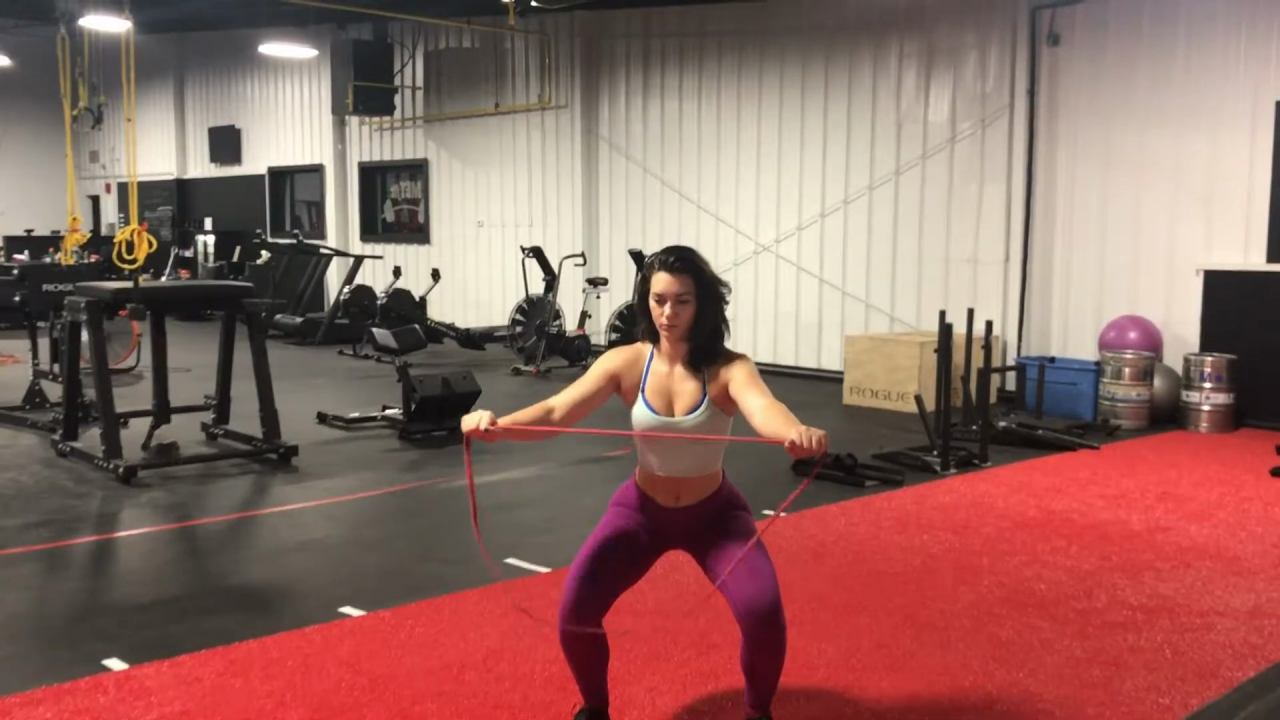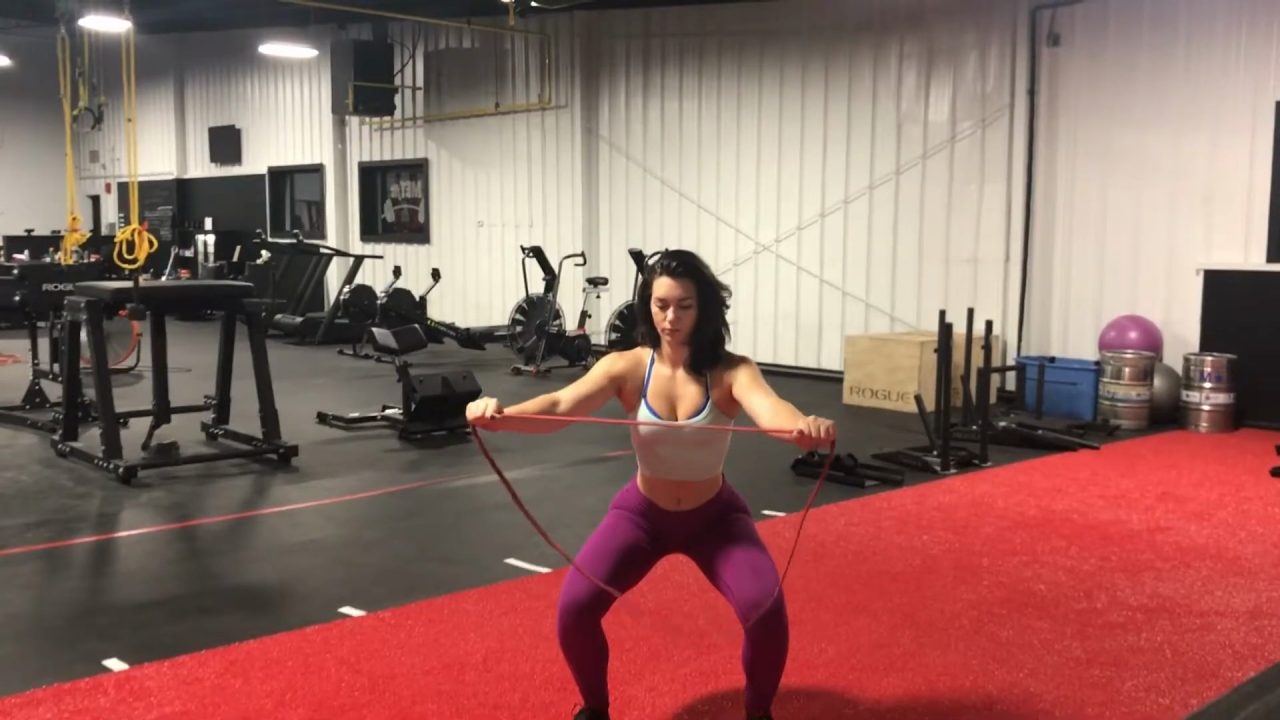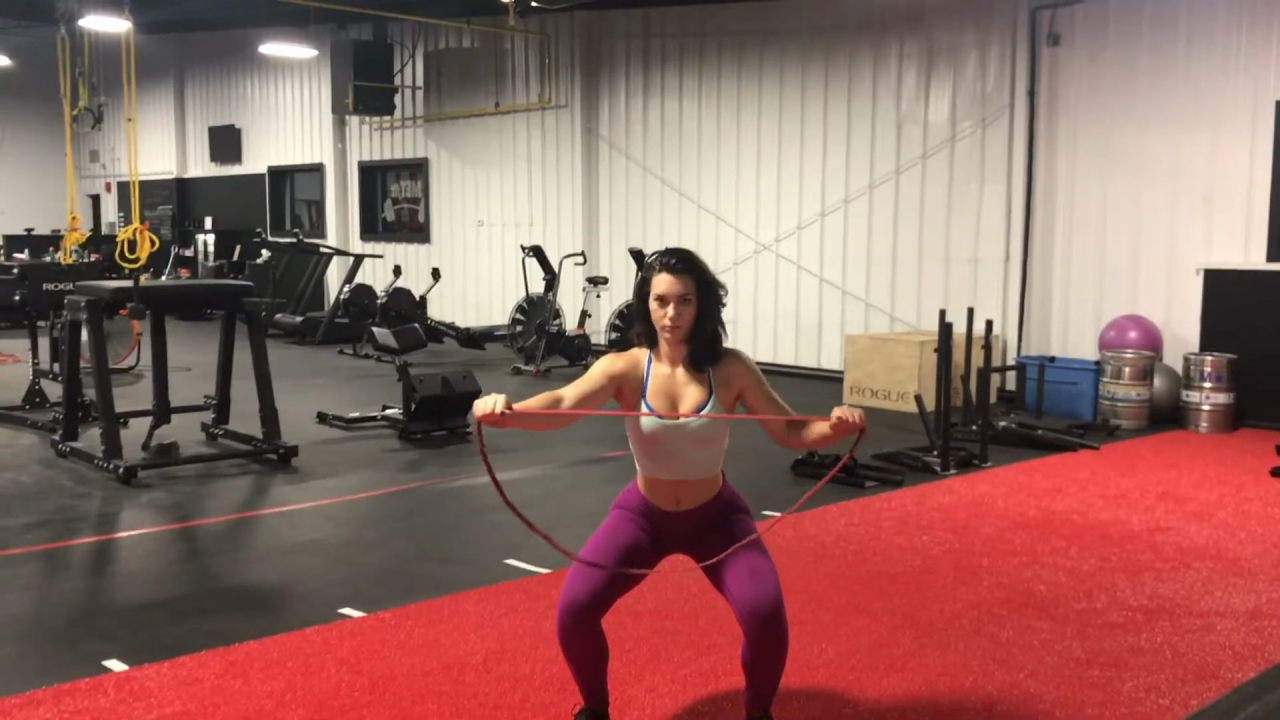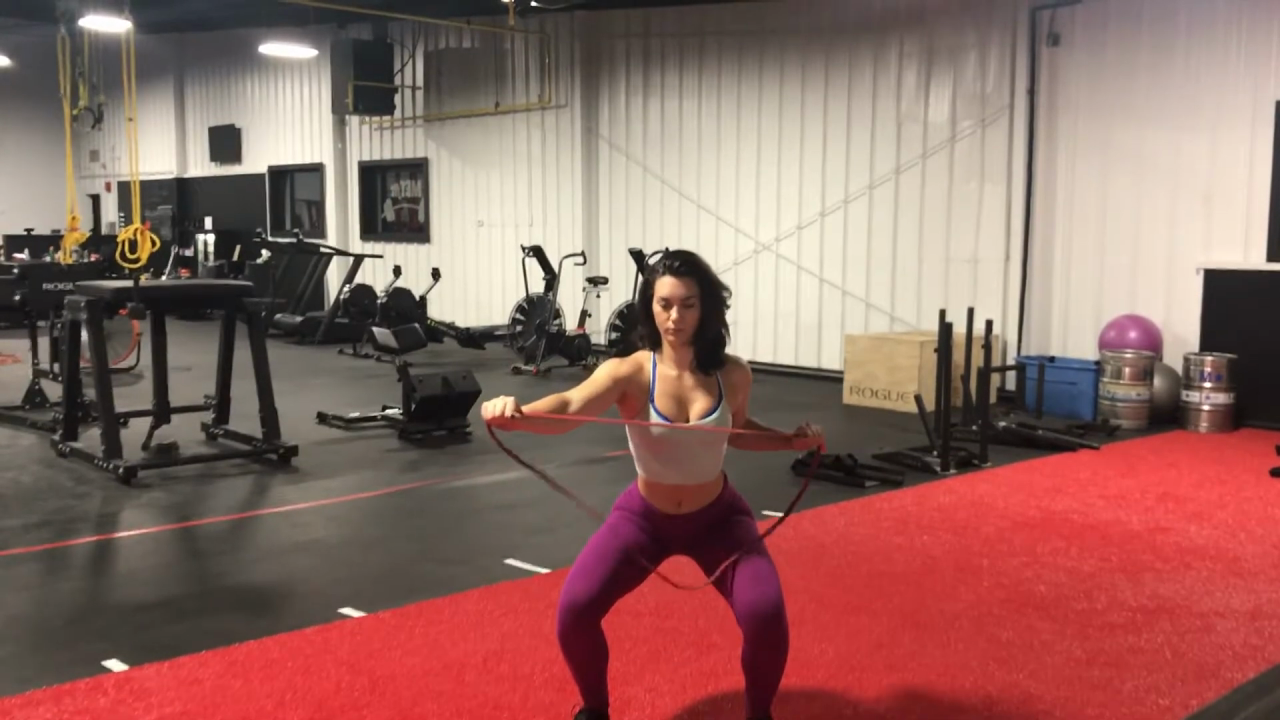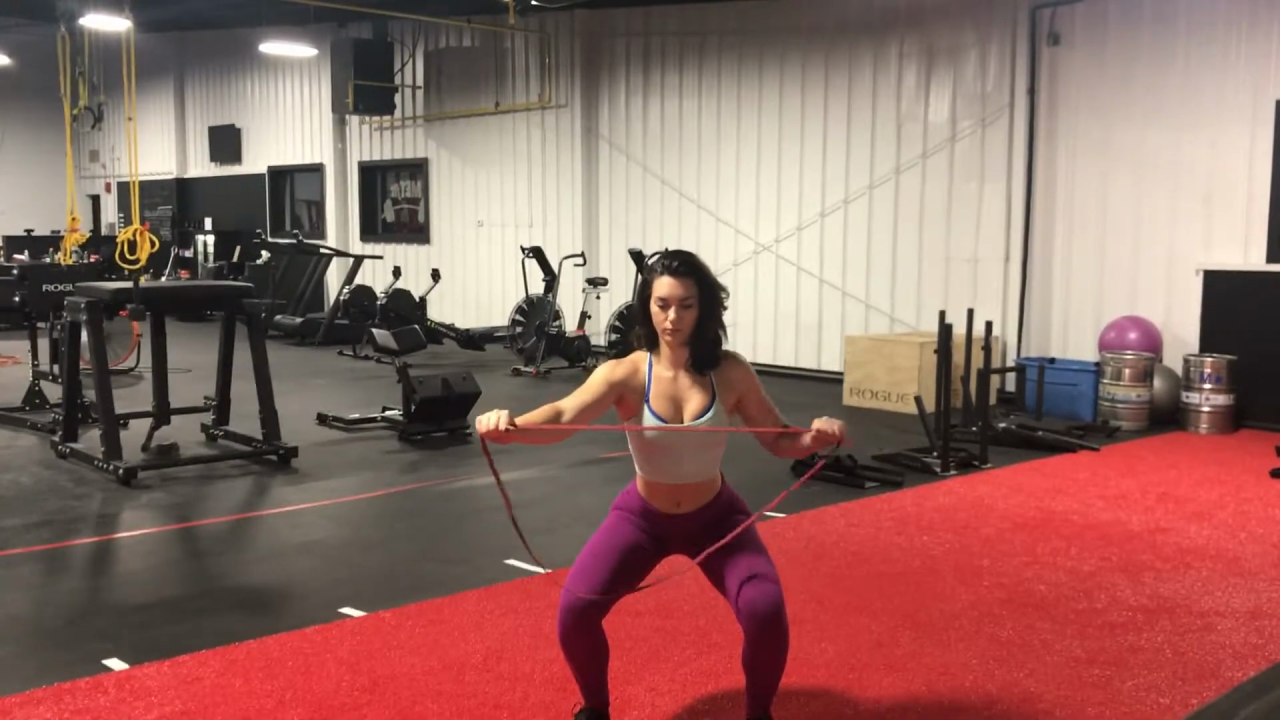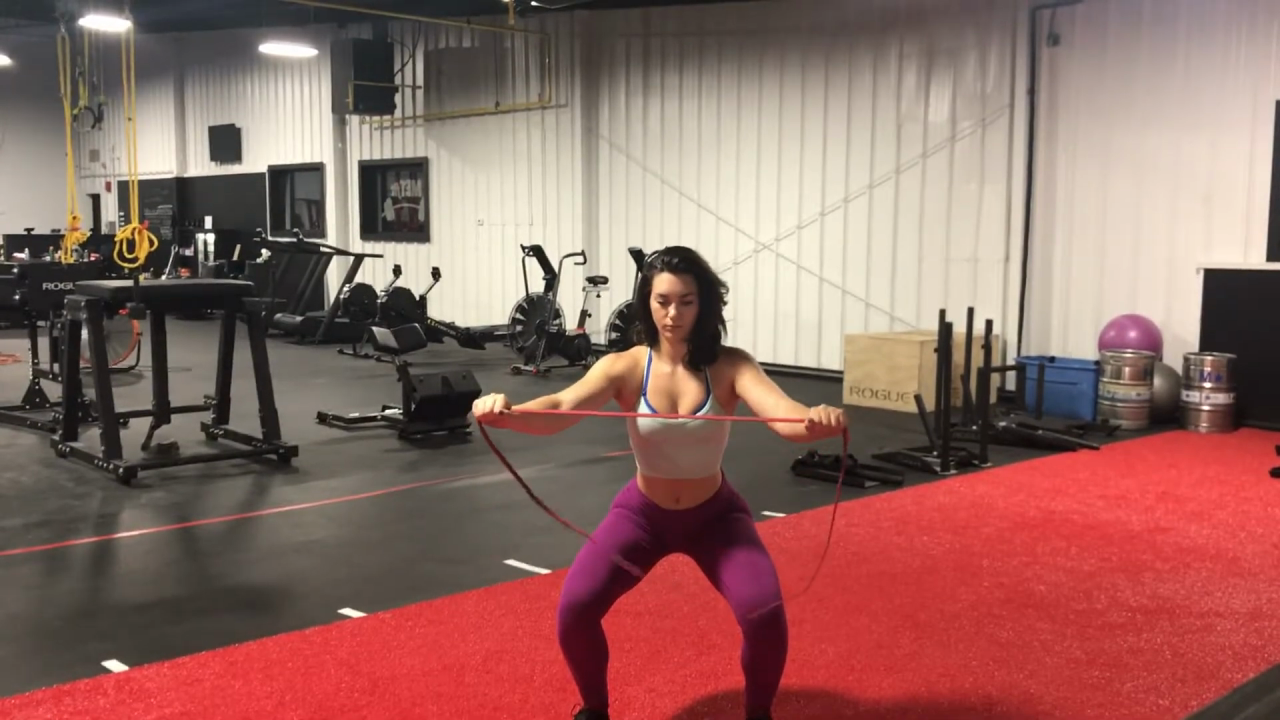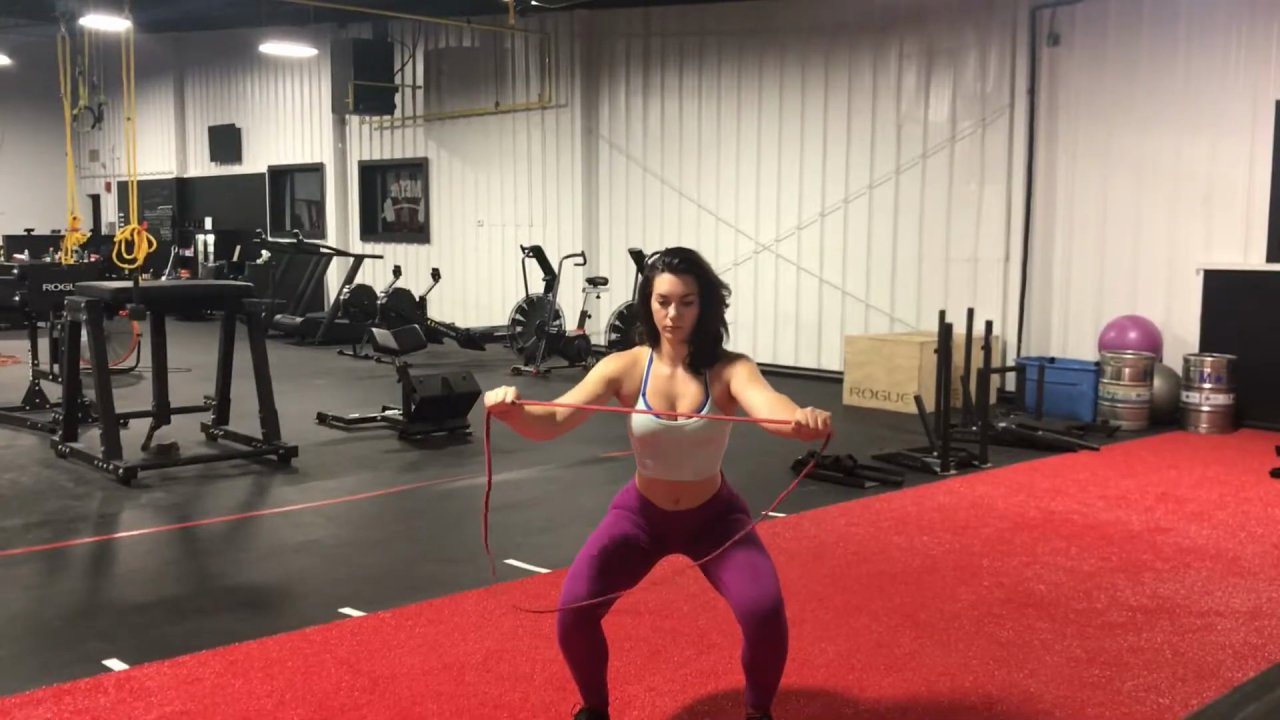
dt=0.4s
person 1, frame 1
left shoulder: (730, 369)
right shoulder: (625, 362)
left elbow: (765, 408)
right elbow: (557, 411)
left wrist: (799, 434)
right wrist: (496, 425)
left hip: (714, 512)
right hip: (641, 509)
left knee: (763, 611)
right knee: (575, 609)
person 1, frame 2
left shoulder: (732, 371)
right shoulder: (625, 367)
left elbow: (775, 414)
right elbow: (560, 406)
left wrist: (809, 427)
right wrist: (500, 415)
left hip: (714, 516)
right hip: (642, 512)
left knee: (766, 612)
right knee: (574, 607)
person 1, frame 3
left shoulder: (732, 369)
right shoulder: (624, 368)
left elbow: (788, 431)
right elbow: (563, 403)
left wrist: (836, 426)
right wrist: (507, 412)
left hip: (716, 516)
right hip: (642, 513)
left knee: (765, 614)
right knee: (574, 608)
person 1, frame 4
left shoulder: (733, 374)
right shoulder: (627, 372)
right elbow: (570, 405)
left wrist: (792, 440)
right wrist: (515, 413)
left hip: (716, 517)
right hip: (643, 515)
left knee: (766, 615)
right knee: (574, 610)
person 1, frame 5
left shoulder: (732, 372)
right shoulder: (624, 373)
left elbow: (781, 442)
right elbow: (564, 415)
left wrist: (819, 436)
right wrist: (511, 426)
left hip: (716, 517)
right hip: (642, 515)
left knee: (767, 615)
right knee: (575, 609)
person 1, frame 6
left shoulder: (731, 366)
right shoulder: (624, 367)
left elbow: (783, 413)
right elbow: (561, 409)
left wrist: (818, 420)
right wrist: (507, 414)
left hip: (714, 514)
right hip: (642, 512)
left knee: (764, 613)
right knee: (574, 608)
person 1, frame 7
left shoulder: (731, 369)
right shoulder: (624, 367)
left elbow: (769, 406)
right elbow: (553, 421)
left wrist: (804, 419)
right wrist: (513, 412)
left hip: (714, 516)
right hip: (640, 514)
left knee: (765, 614)
right knee: (574, 610)
